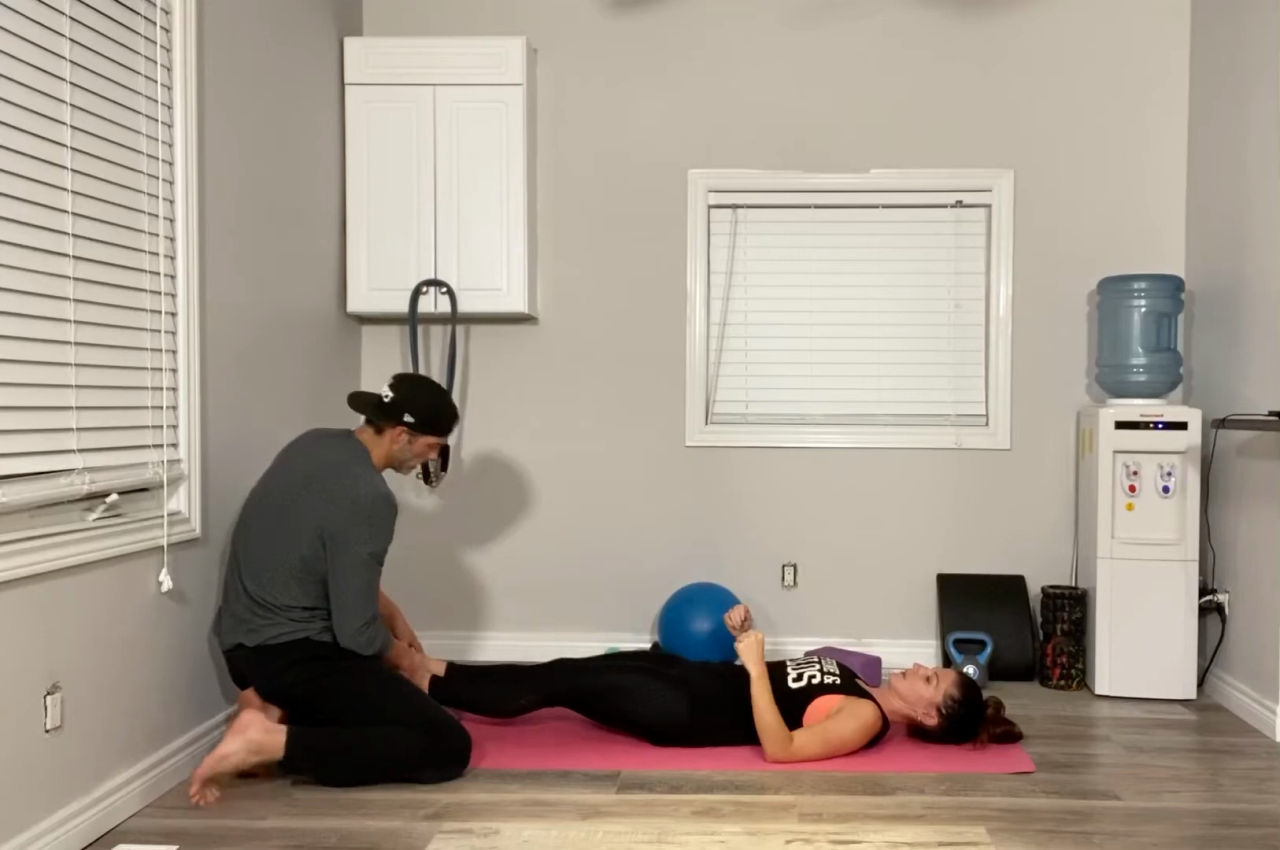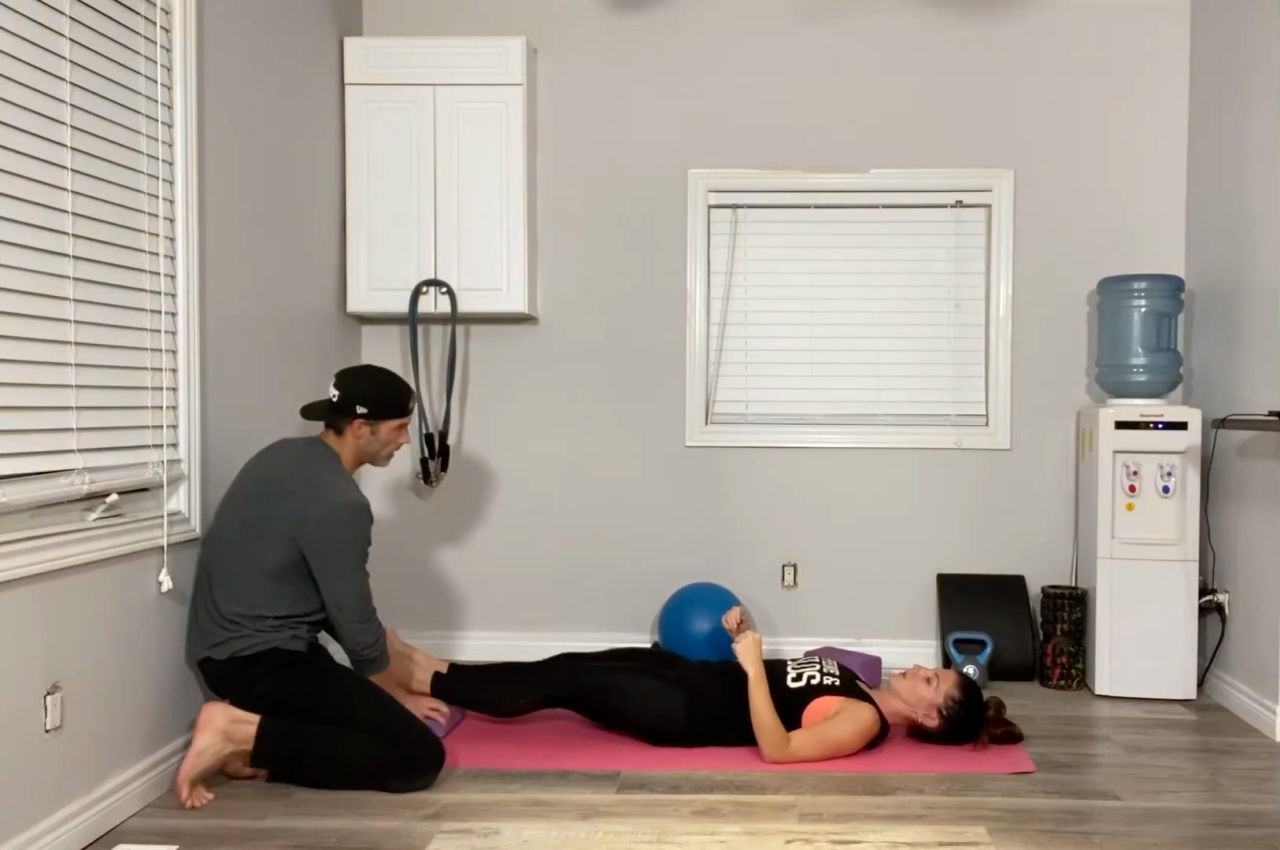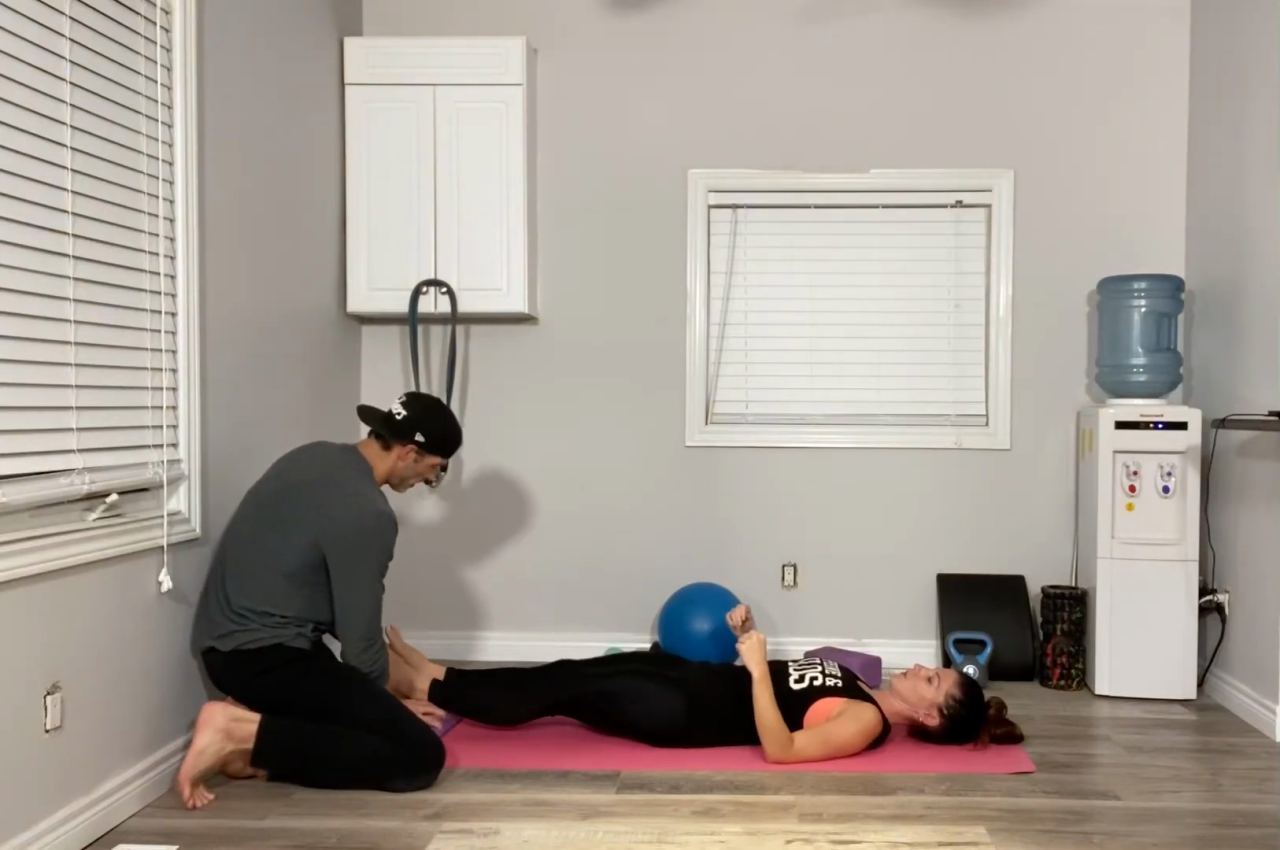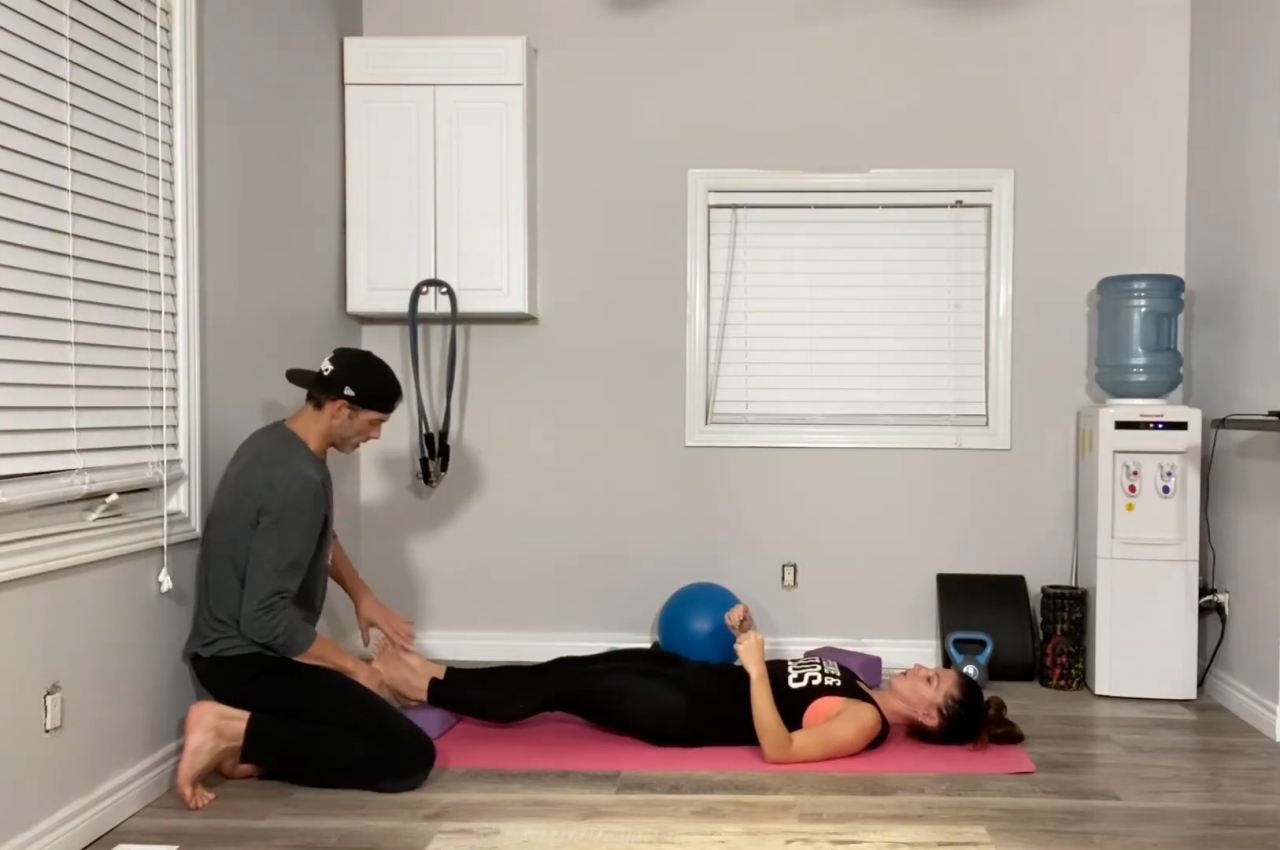
dt=1s
person 1, frame 1
left shoulder: (866, 719)
right shoulder: (861, 688)
left elbow: (780, 746)
left wrist: (754, 663)
right wrist: (747, 638)
left hip: (699, 714)
right hip: (707, 678)
left knee: (568, 686)
right knee: (568, 669)
left ankle: (430, 685)
right ankle: (439, 671)
person 1, frame 2
left shoulder: (865, 721)
right shoulder: (862, 688)
left elbow: (777, 747)
left wrist: (752, 665)
right wrist: (747, 637)
left hip: (701, 713)
right hip: (706, 677)
left knee: (570, 684)
right knee: (571, 666)
left ankle: (430, 686)
right ankle: (437, 671)
person 1, frame 3
left shoulder: (866, 723)
right shoulder: (861, 690)
left elbow: (778, 747)
left wrist: (755, 664)
right wrist: (751, 639)
left hip: (699, 715)
right hip: (706, 679)
left knee: (567, 693)
right knee: (568, 672)
left ankle: (426, 691)
right ankle: (437, 673)
person 1, frame 4
left shoulder: (865, 724)
right shoulder: (862, 690)
left elbow: (778, 747)
left wrist: (754, 666)
right wrist: (750, 637)
left hip: (700, 713)
right hip: (706, 678)
left knee: (569, 690)
right knee: (573, 669)
left ankle: (428, 689)
right ankle: (440, 676)
person 2, frame 1
left shoulder: (314, 445)
right shoulder: (368, 497)
right elbow: (356, 631)
left wrist: (394, 617)
right wrist: (403, 659)
left hip: (244, 641)
right hip: (290, 652)
right knee: (448, 748)
left ankle: (274, 710)
right ankle: (270, 741)
person 2, frame 2
left shoulder: (288, 455)
right shoulder: (338, 504)
right elbow: (356, 626)
left wrist: (396, 655)
right wrist: (398, 696)
left hip: (226, 648)
right hip: (260, 658)
left knee: (363, 719)
right knee: (419, 756)
left ankle: (249, 718)
right ankle: (242, 735)
person 2, frame 3
left shoulder: (315, 458)
right shoulder: (367, 514)
right elbow: (360, 646)
right wrist: (393, 698)
left hip: (227, 642)
right hip: (262, 653)
left knee: (366, 718)
right knee: (420, 757)
left ankle: (253, 717)
right ankle: (244, 734)
person 2, frame 4
left shoulder: (275, 443)
right shoulder: (296, 480)
right elbow: (265, 617)
left wrist: (362, 595)
right wrist: (353, 667)
left hip: (231, 651)
right hip: (249, 661)
left knee: (367, 721)
right knee: (410, 756)
left ankle: (247, 741)
right ankle: (234, 731)
